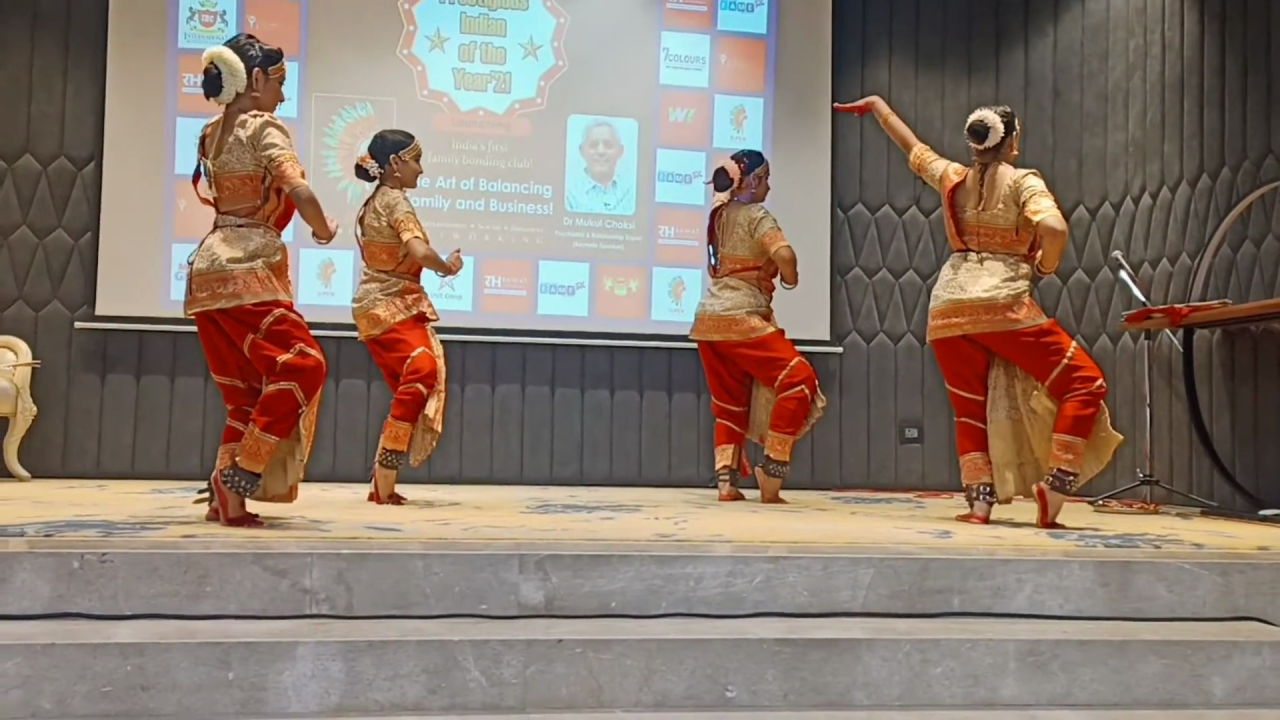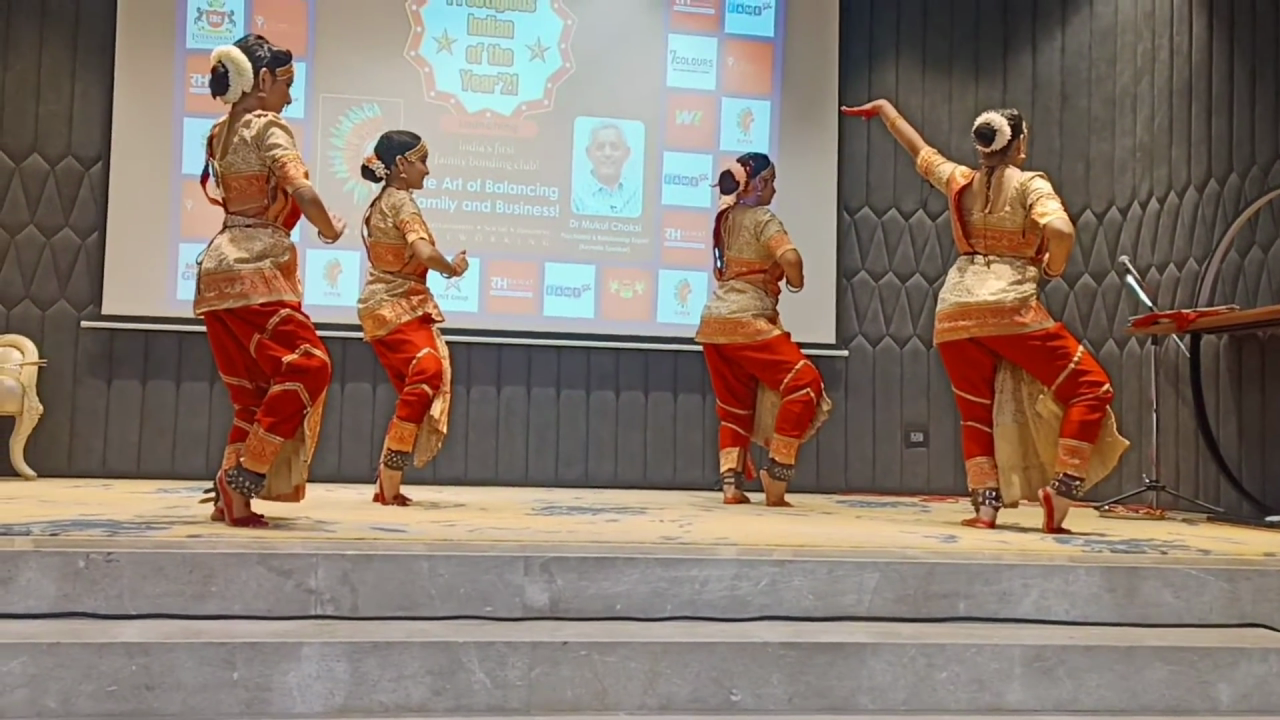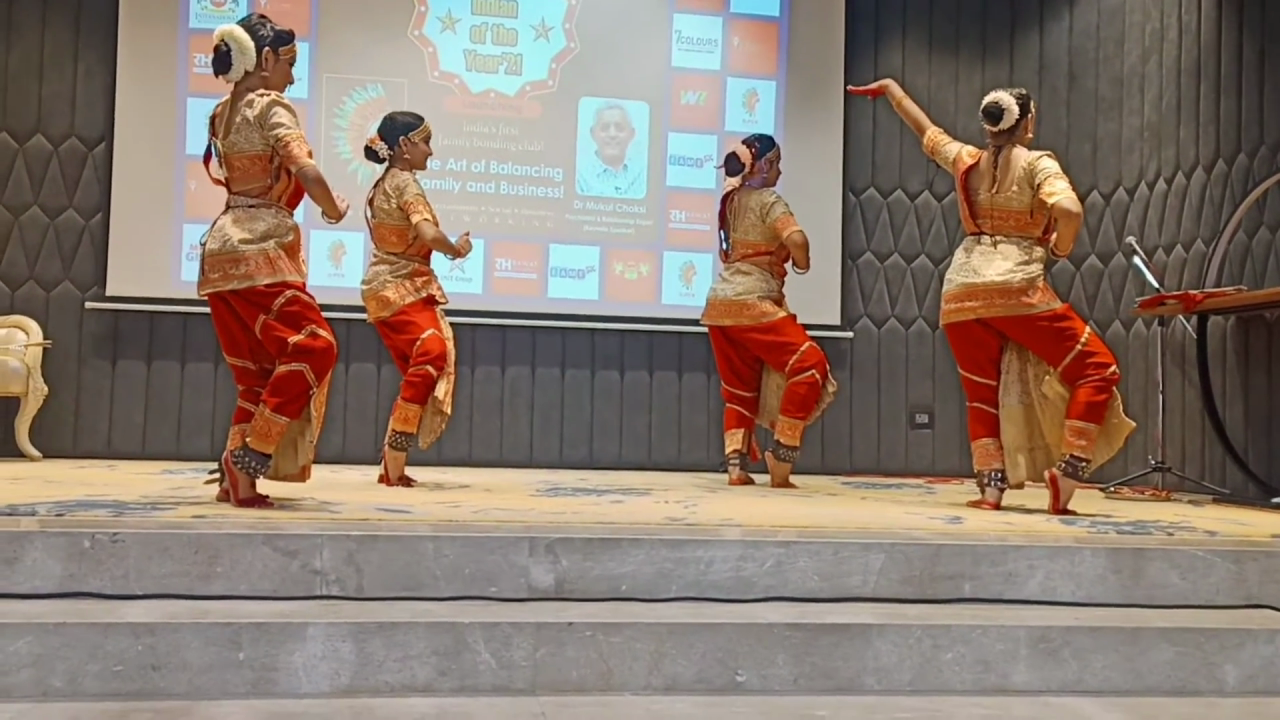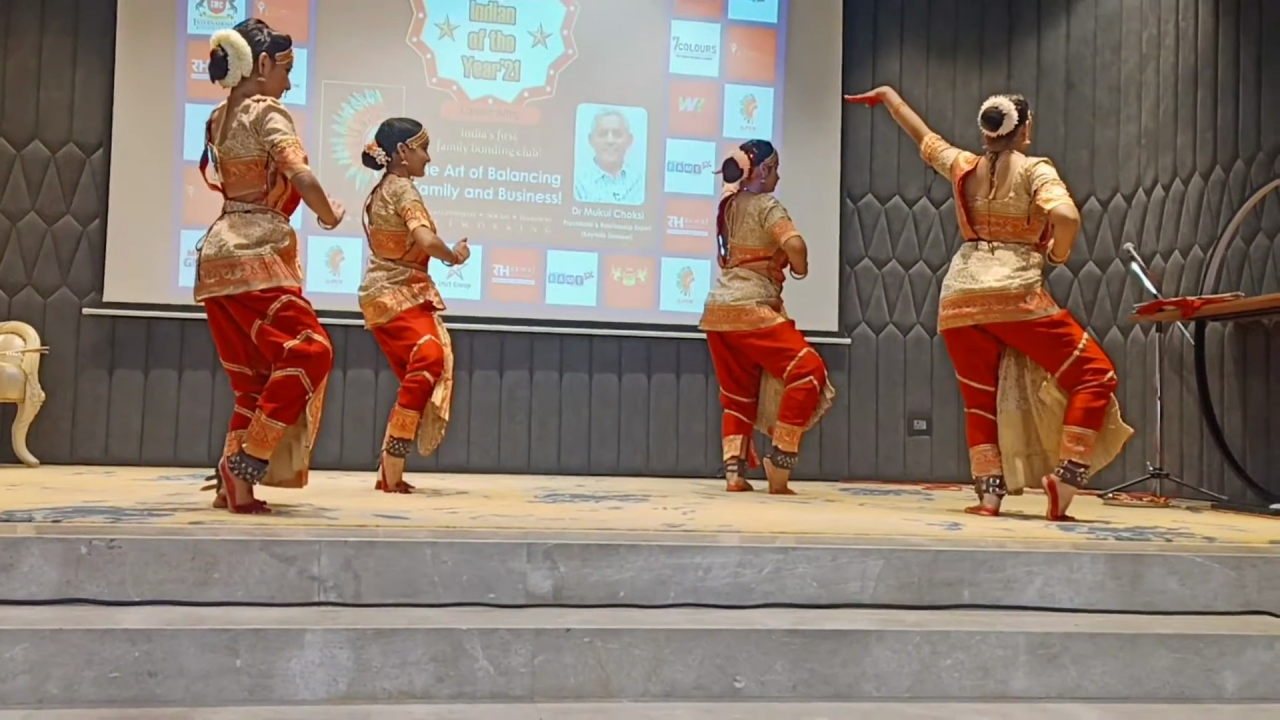
dt=0.4s
person 1, frame 1
left shoulder: (212, 132)
right shoulder: (264, 127)
right elbow: (299, 192)
right wrist: (324, 230)
left hip: (210, 270)
right hip: (247, 270)
left knee: (248, 390)
right knee: (302, 367)
left ankle: (225, 494)
right ankle: (236, 479)
person 1, frame 2
left shoulder: (221, 132)
right shoulder: (268, 126)
right elbow: (302, 191)
right wrist: (330, 229)
left hip: (219, 269)
right hip: (255, 270)
left knee: (254, 390)
right knee: (307, 367)
left ankle: (230, 494)
right ankle: (241, 480)
person 1, frame 3
left shoulder: (223, 112)
right shoulder: (271, 106)
right elbow: (305, 170)
right wrist: (334, 210)
left hip: (224, 249)
right hip: (259, 250)
left knee: (259, 371)
right knee: (313, 347)
left ankle: (236, 476)
right ankle: (246, 460)
person 1, frame 4
left shoulder: (220, 117)
right shoulder: (267, 111)
right elbow: (300, 176)
right wrist: (330, 215)
left hip: (220, 255)
right hip: (255, 255)
left knee: (255, 376)
right knee: (309, 353)
left ankle: (235, 482)
right ankle: (244, 466)
person 2, frame 1
left shoulder: (951, 177)
right shoulder: (1022, 181)
left elbow: (910, 144)
right elbow: (1054, 229)
left wrist: (876, 104)
right wrist: (1046, 265)
left hip: (948, 308)
right hip: (1003, 305)
left knee: (970, 408)
right knee: (1085, 385)
left ankle: (979, 503)
right ankle: (1054, 484)
person 2, frame 2
left shoulder: (958, 180)
right shoulder: (1030, 184)
left elbow: (917, 147)
right elbow: (1061, 231)
left wrist: (883, 107)
right wrist: (1053, 268)
left hip: (955, 311)
right hip: (1010, 308)
left knee: (976, 412)
right knee: (1091, 389)
left ankle: (985, 507)
right ankle: (1061, 488)
person 2, frame 3
left shoulder: (964, 160)
right shoulder: (1038, 163)
left elbow: (923, 127)
right elbow: (1069, 210)
left wrist: (889, 86)
right wrist: (1061, 248)
left hip: (961, 292)
right hip: (1017, 289)
left knee: (982, 393)
right knee: (1097, 370)
left ankle: (990, 488)
right ankle: (1067, 470)
person 2, frame 4
left shoulder: (962, 166)
right shoulder: (1035, 170)
left elbow: (921, 134)
right elbow: (1066, 216)
left wrist: (886, 94)
right wrist: (1058, 254)
left hip: (959, 298)
right hip: (1015, 294)
left knee: (981, 399)
right knee: (1095, 376)
left ankle: (989, 494)
right ankle: (1066, 476)
person 3, frame 1
left shoulder: (372, 203)
right shoulder: (396, 201)
right elbow: (421, 252)
right wrist: (447, 267)
left hip: (378, 306)
right hip: (392, 307)
left knee: (411, 384)
right knee: (422, 373)
left ankle: (383, 479)
right ankle: (384, 478)
person 3, frame 2
left shoulder: (379, 203)
right shoulder: (402, 202)
left elbow: (401, 257)
right elbow: (426, 253)
right wrist: (453, 269)
left hip: (383, 307)
right hip: (398, 308)
left knee: (417, 384)
right knee: (427, 372)
left ankle: (388, 481)
right ankle: (389, 479)
person 3, frame 3
left shoulder: (382, 184)
right shoulder: (405, 183)
left elbow: (405, 238)
right elbow: (430, 234)
right wrist: (456, 250)
left hip: (387, 289)
right hip: (401, 289)
left knee: (420, 368)
right knee: (431, 354)
left ankle: (393, 462)
right ankle: (394, 460)
person 3, frame 4
left shoulder: (379, 190)
right shoulder: (403, 189)
right elbow: (427, 241)
left wrist: (447, 253)
right wrist: (454, 256)
left hip: (385, 295)
right hip: (399, 295)
left knee: (419, 372)
right knee: (428, 359)
left ankle: (391, 469)
right ankle: (392, 467)
person 4, frame 1
left shoulder: (720, 214)
right shoulder: (756, 215)
right elbow: (784, 254)
right wrist: (790, 277)
left hip: (709, 319)
right hip: (742, 318)
left knee: (730, 402)
right knee: (799, 381)
left ankle: (727, 482)
right ankle: (771, 477)
person 4, frame 2
left shoulder: (726, 218)
right shoulder: (762, 218)
right elbow: (790, 258)
right wrist: (796, 281)
left hip: (714, 320)
right hip: (748, 320)
left knee: (735, 405)
right knee: (805, 384)
left ankle: (731, 486)
right ankle: (776, 481)
person 4, frame 3
left shoulder: (731, 200)
right shoulder: (768, 199)
right elbow: (796, 239)
right wrist: (802, 262)
left hip: (720, 303)
right hip: (753, 302)
left knee: (740, 387)
right knee: (810, 366)
left ankle: (736, 467)
right ankle: (781, 463)
person 4, frame 4
left shoulder: (730, 205)
right shoulder: (766, 204)
right elbow: (794, 244)
right wrist: (800, 267)
left hip: (718, 308)
right hip: (751, 308)
left knee: (738, 393)
right knee: (808, 371)
left ankle: (734, 473)
right ankle: (778, 469)
